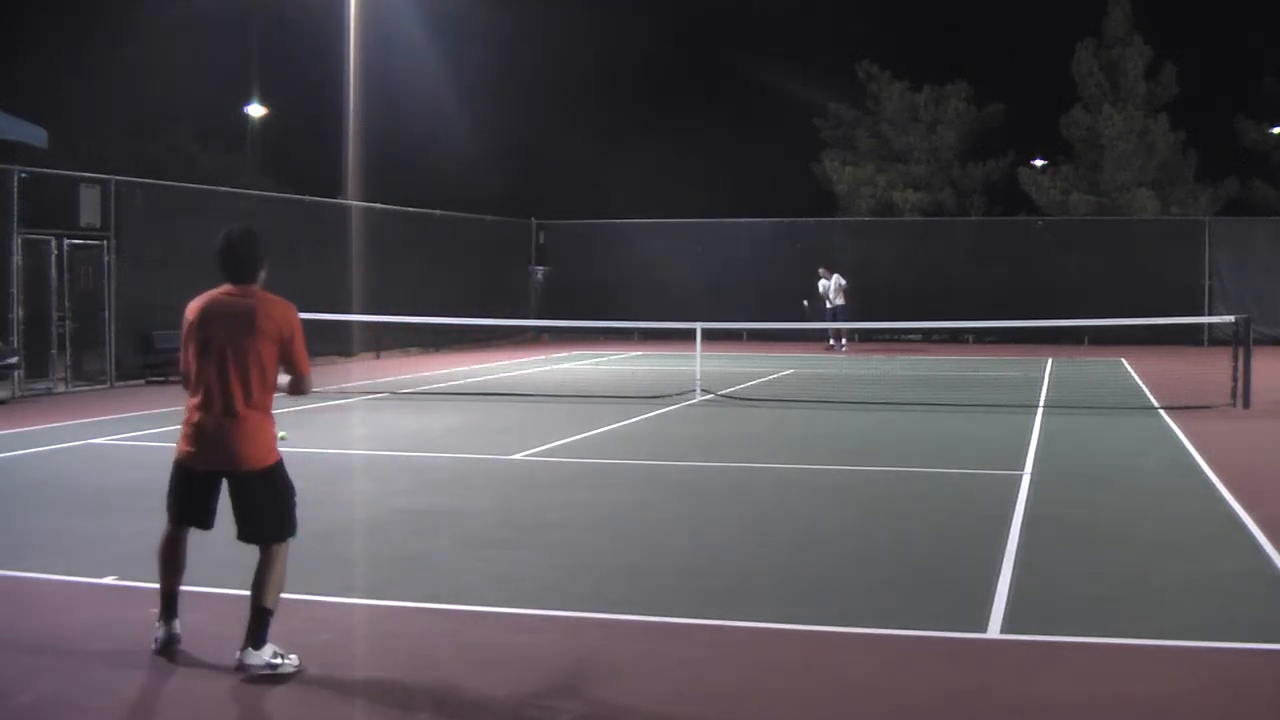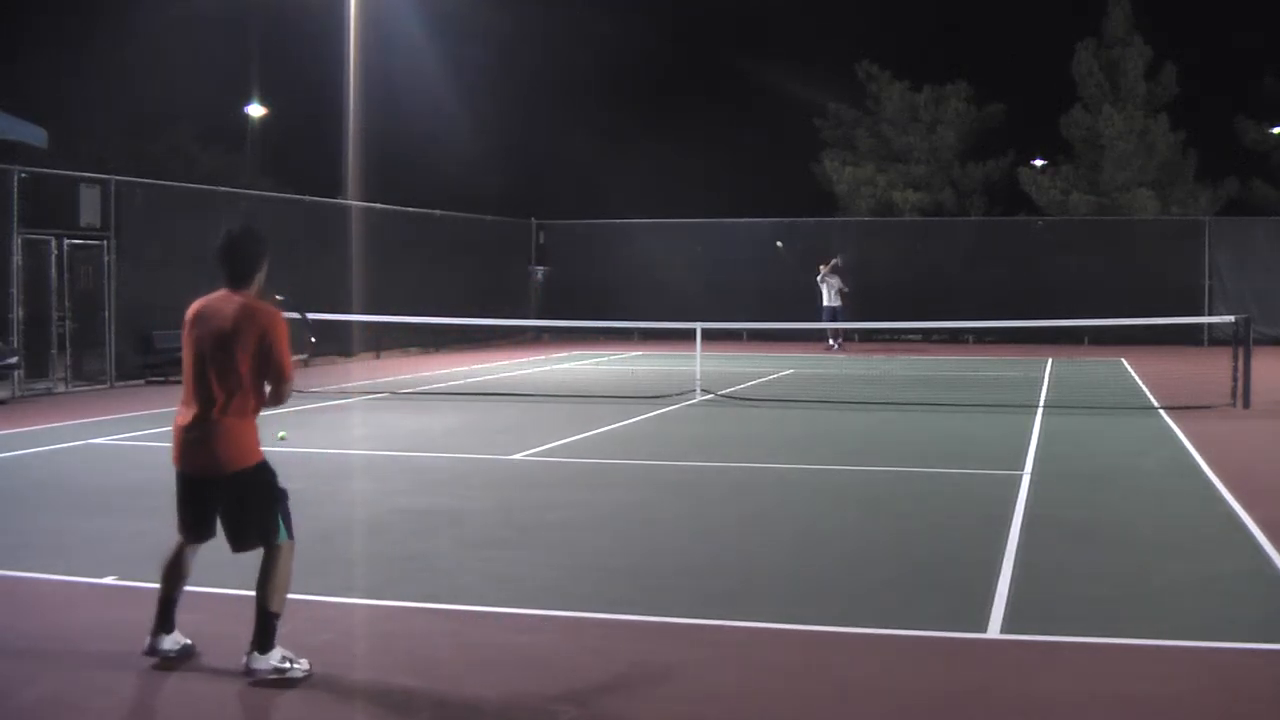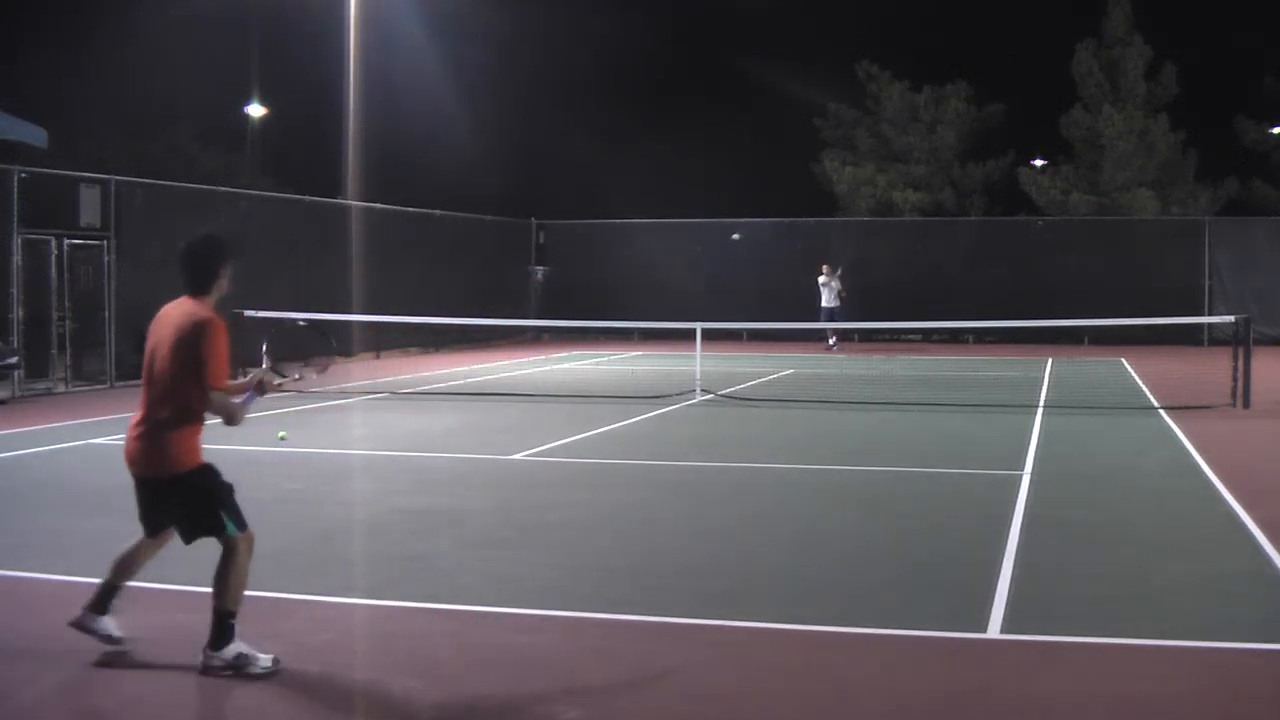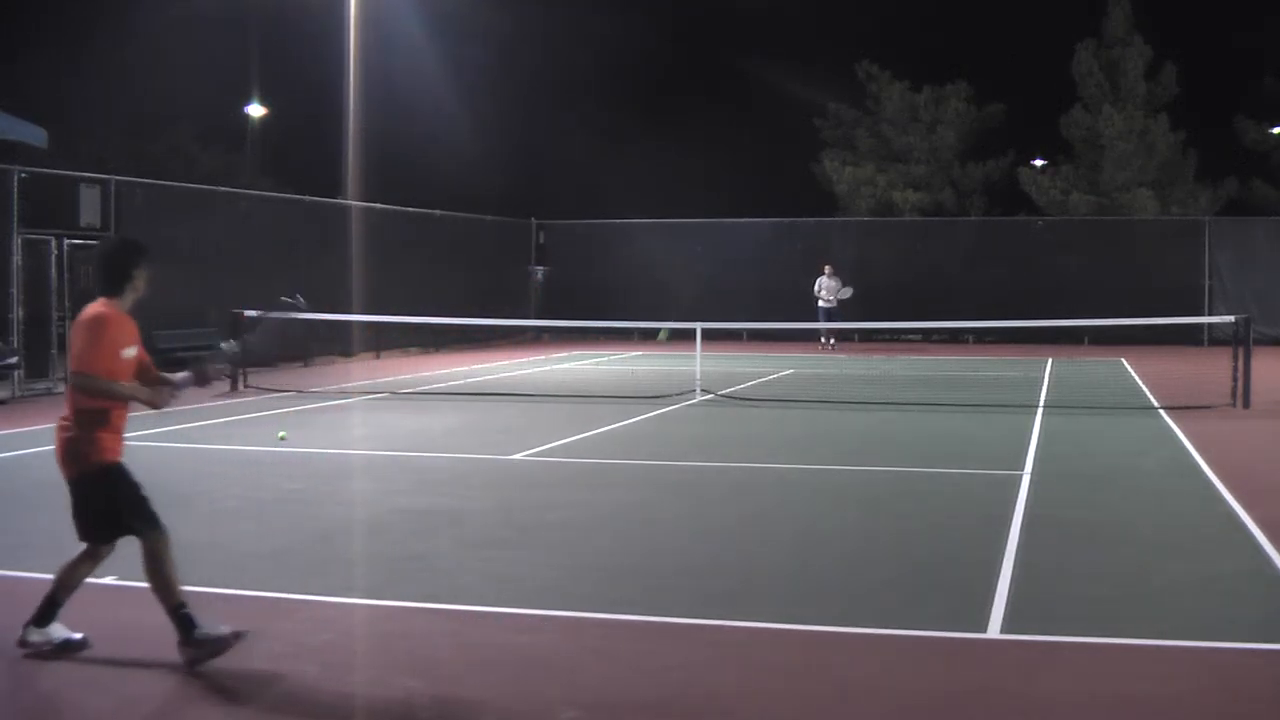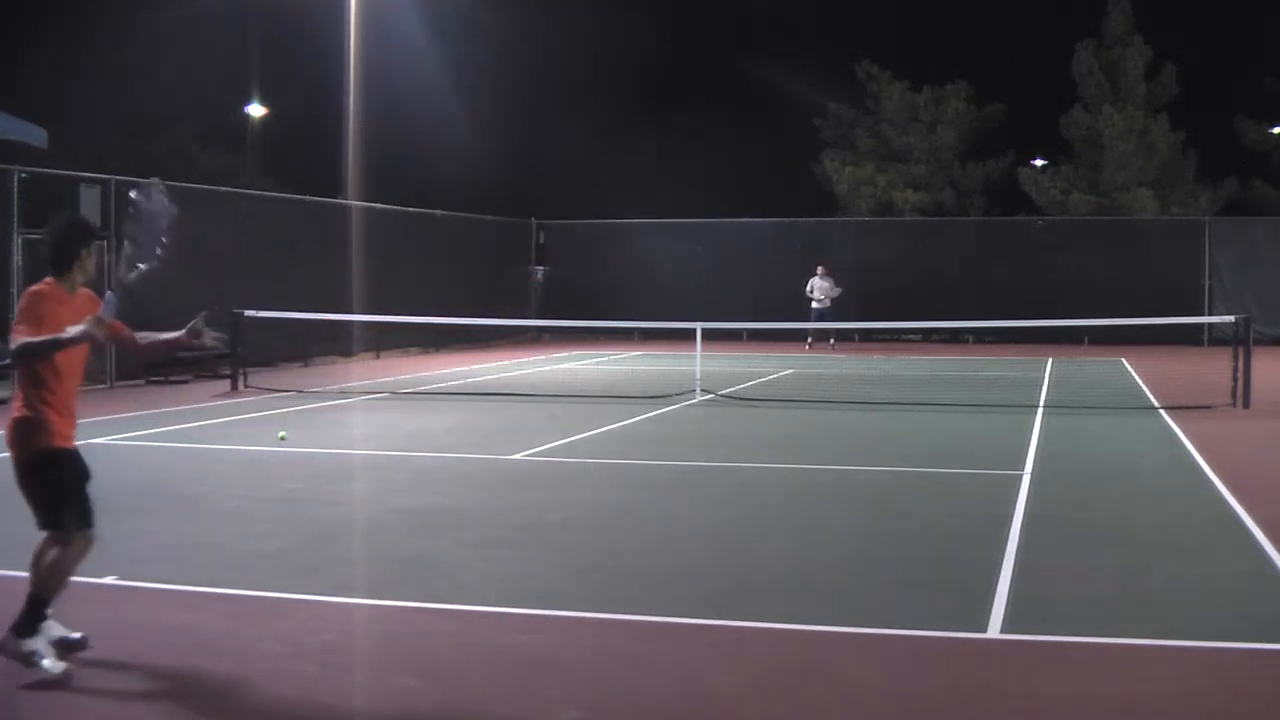
dt=0.3s
person 1, frame 1
left shoulder: (197, 309)
right shoulder: (280, 313)
left elbow: (188, 375)
right elbow: (302, 384)
left hip: (198, 442)
right hip: (253, 447)
left knee: (176, 529)
right knee: (276, 545)
left ankle: (168, 624)
right ankle: (256, 648)
person 1, frame 2
left shoulder: (197, 311)
right shoulder: (267, 318)
right elbow: (280, 393)
left hip: (189, 446)
right hip: (235, 453)
left knee: (191, 538)
right knee: (280, 545)
left ankle: (163, 634)
right ankle: (264, 651)
person 1, frame 3
left shoulder: (169, 313)
right shoulder: (208, 324)
right elbow: (211, 401)
left wrist: (242, 385)
right wrist: (236, 409)
left hip: (143, 447)
right hip: (175, 454)
left knee: (158, 533)
right knee: (239, 540)
left ankle: (98, 612)
right ankle: (222, 647)
person 1, frame 4
left shoulder: (123, 322)
right shoulder: (98, 319)
left elbow: (147, 379)
right elbow: (81, 380)
left wrist: (188, 378)
right wrist: (141, 394)
left hip: (95, 450)
right hip: (90, 451)
left knee: (101, 543)
right knee: (153, 534)
left ankle: (39, 626)
right ankle: (190, 634)
person 1, frame 5
left shoulder: (84, 299)
right shoulder: (40, 298)
left elbow: (131, 340)
left wrist: (181, 337)
right wrist: (69, 337)
left hip: (54, 434)
right hip: (39, 434)
left knee: (61, 532)
right knee: (77, 536)
left ankle: (38, 625)
